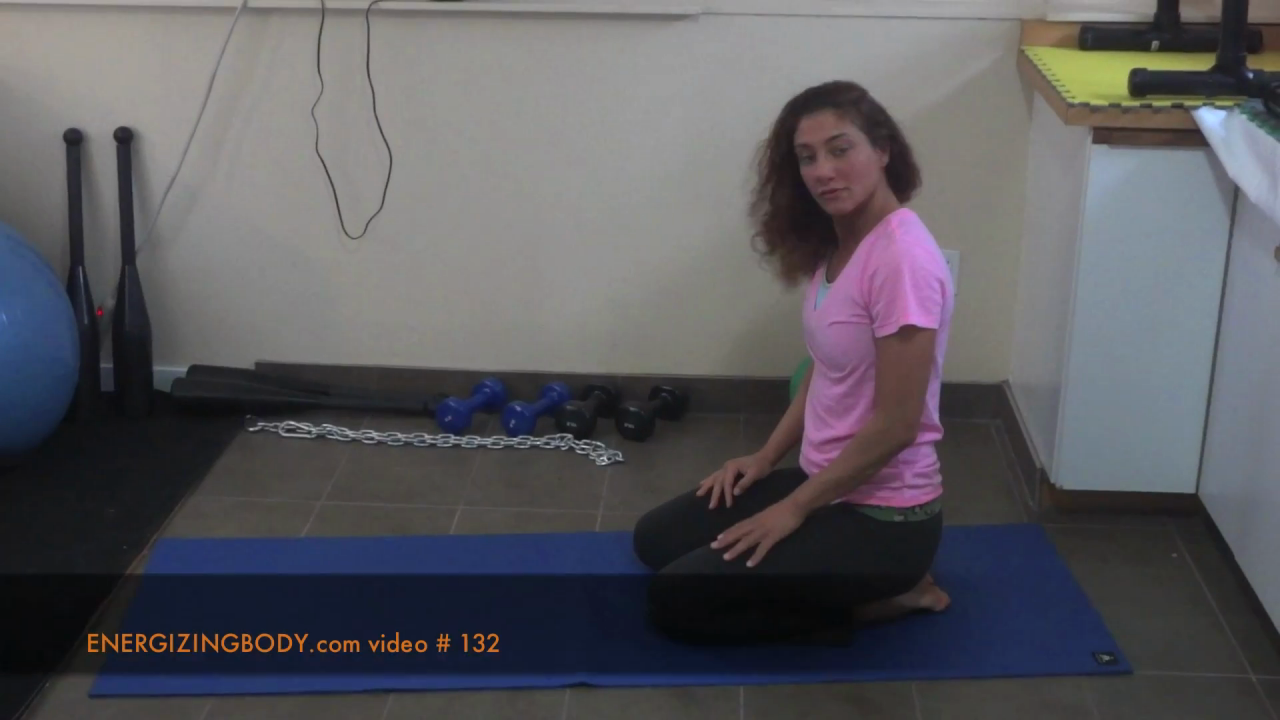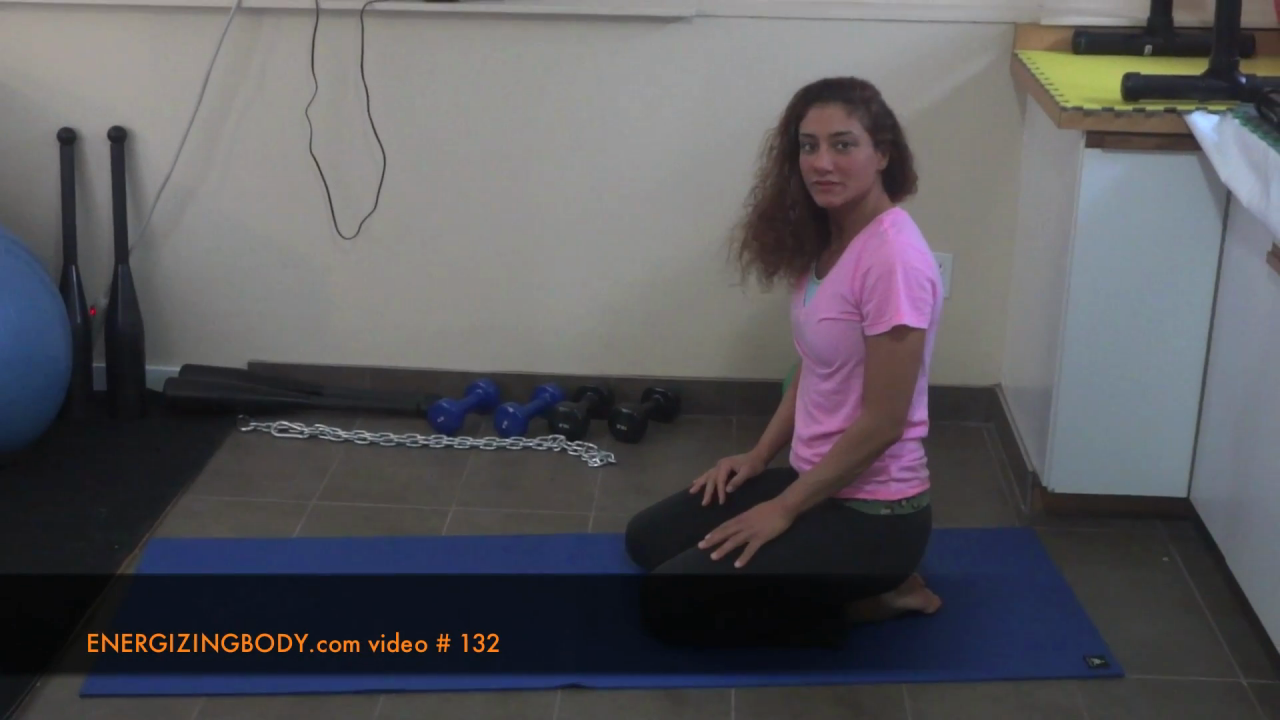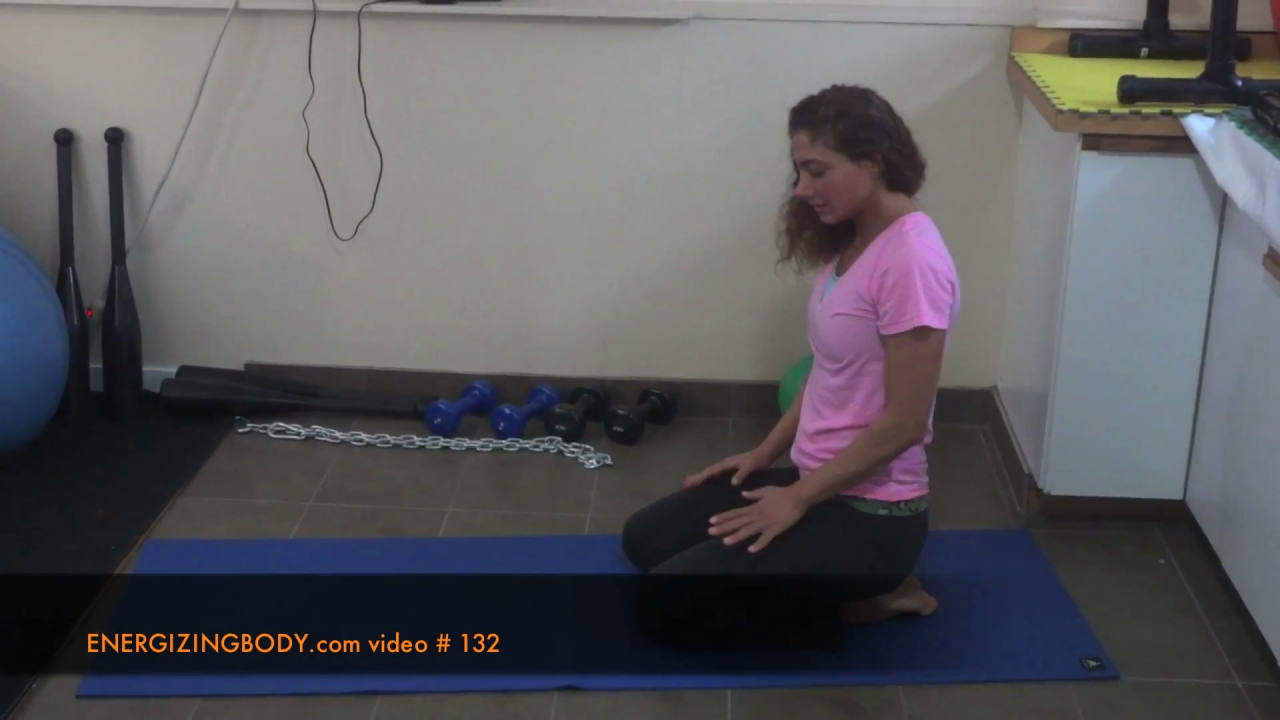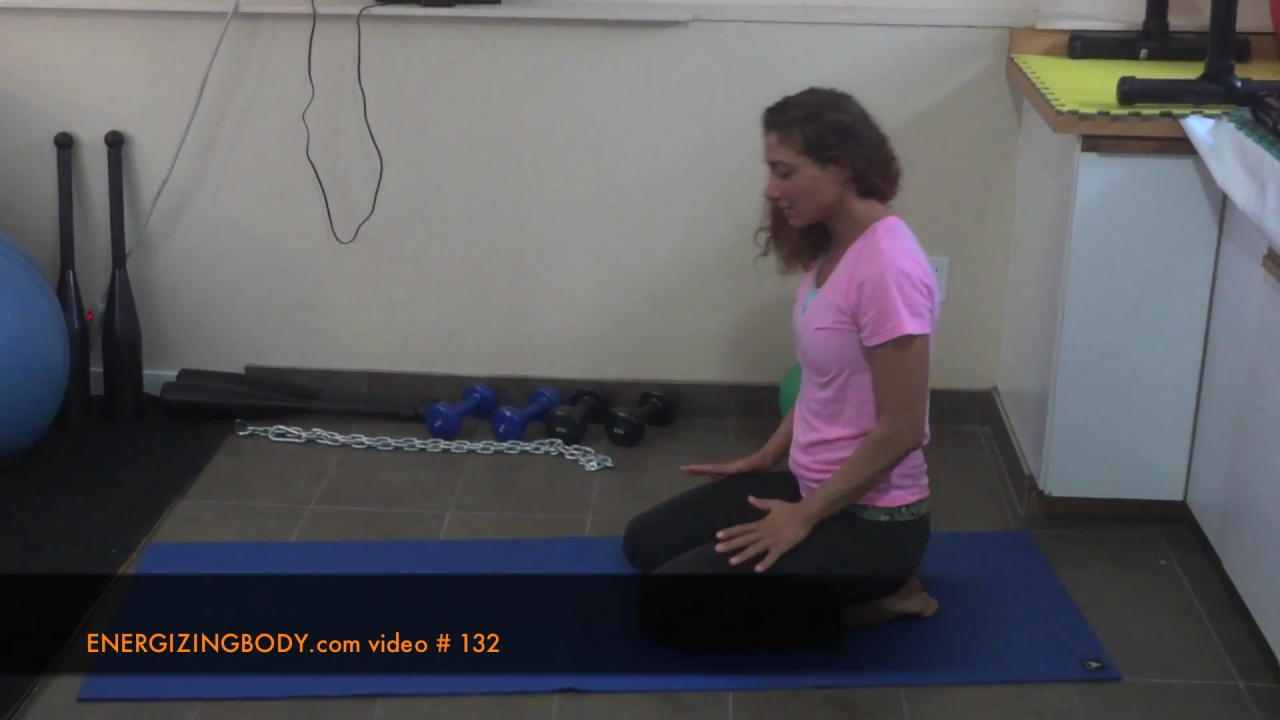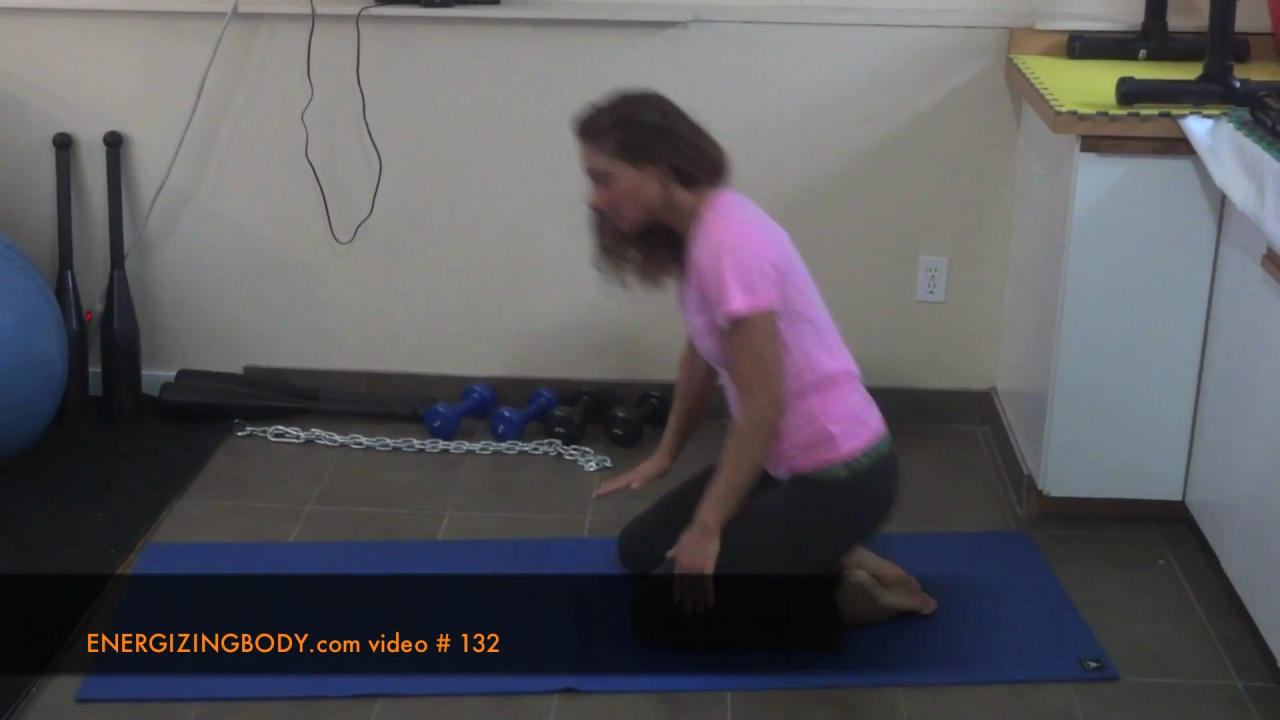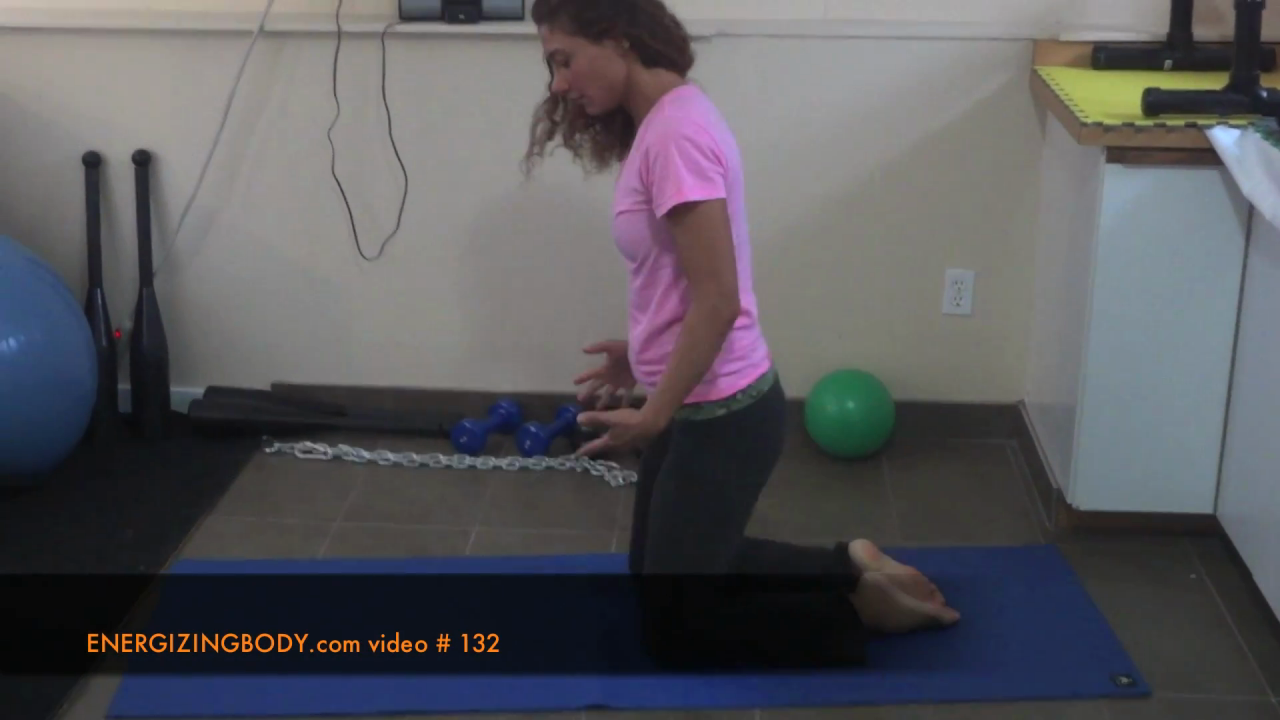
dt=0.5s
person 1, frame 1
left shoulder: (902, 260)
right shoulder: (837, 245)
left elbow: (897, 426)
left wrist: (796, 509)
right wrist: (766, 458)
left hip: (883, 516)
right hip: (830, 483)
left knee: (675, 604)
right knee: (656, 539)
left ankle: (884, 596)
right ankle: (857, 586)
person 1, frame 2
left shoulder: (893, 259)
right shoulder: (826, 240)
left elbow: (883, 423)
left wrist: (785, 509)
right wrist: (758, 457)
left hip: (873, 512)
right hip: (821, 479)
left knee: (670, 604)
right knee: (648, 539)
left ankle: (873, 596)
right ankle: (858, 581)
person 1, frame 3
left shoulder: (911, 262)
right shoulder: (854, 242)
left elbow: (905, 424)
left wrist: (798, 500)
right wrist: (763, 455)
left hip: (871, 512)
right hip: (820, 479)
left knee: (667, 605)
right knee: (645, 539)
left ankle: (866, 598)
right ankle: (853, 581)
person 1, frame 4
left shoulder: (887, 268)
right shoulder: (833, 247)
left elbow: (902, 432)
left wrist: (805, 518)
right wrist: (766, 457)
left hip: (871, 518)
right hip: (815, 484)
left knee: (668, 606)
right knee: (645, 542)
left ankle: (867, 595)
right ankle: (843, 581)
person 1, frame 5
left shoulder: (726, 245)
right shoulder: (700, 228)
left elbow: (763, 406)
right elbow: (701, 352)
left wrist: (707, 527)
right wrist: (664, 455)
left hip: (839, 479)
right hip: (791, 463)
right knee: (640, 548)
left ankle: (844, 599)
right ankle: (834, 562)
person 1, frame 6
left shoulder: (676, 135)
right shoulder: (664, 122)
left elbow: (717, 303)
left wrist: (654, 413)
right wrist: (640, 353)
left hip: (718, 413)
right hip: (696, 401)
left knee: (676, 632)
right knee: (657, 570)
left ankle: (860, 606)
right ankle: (849, 565)
